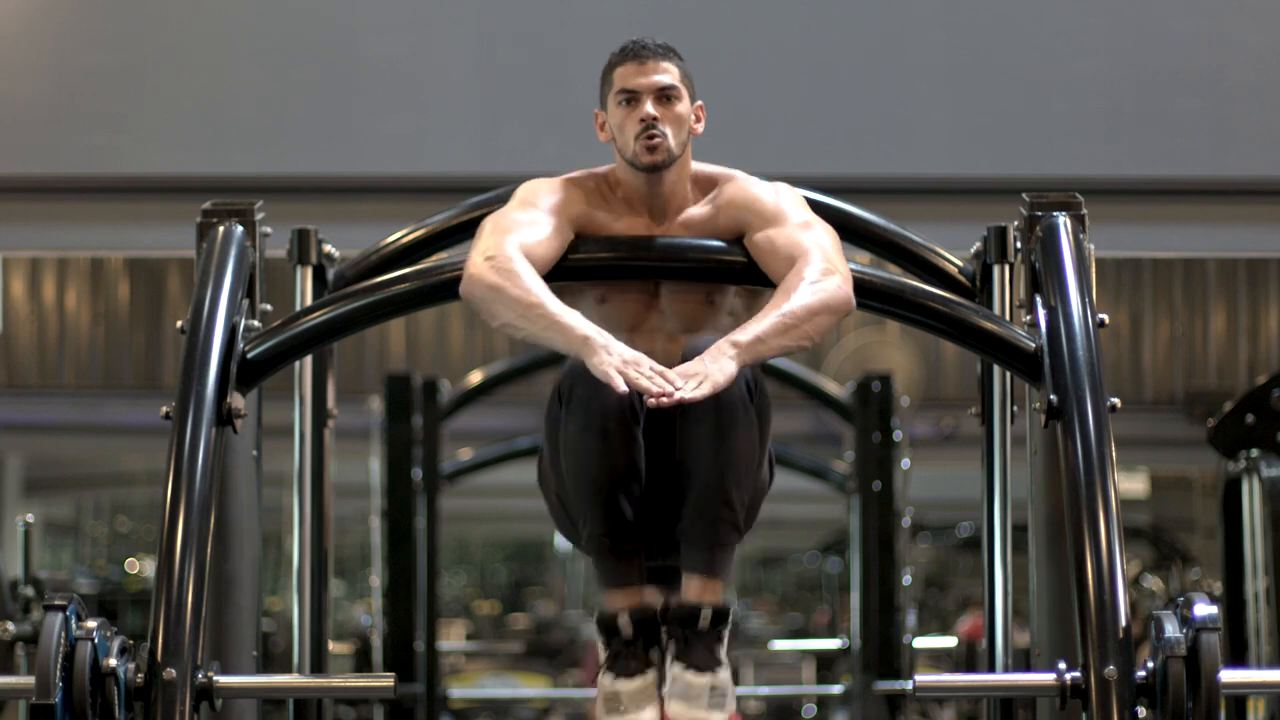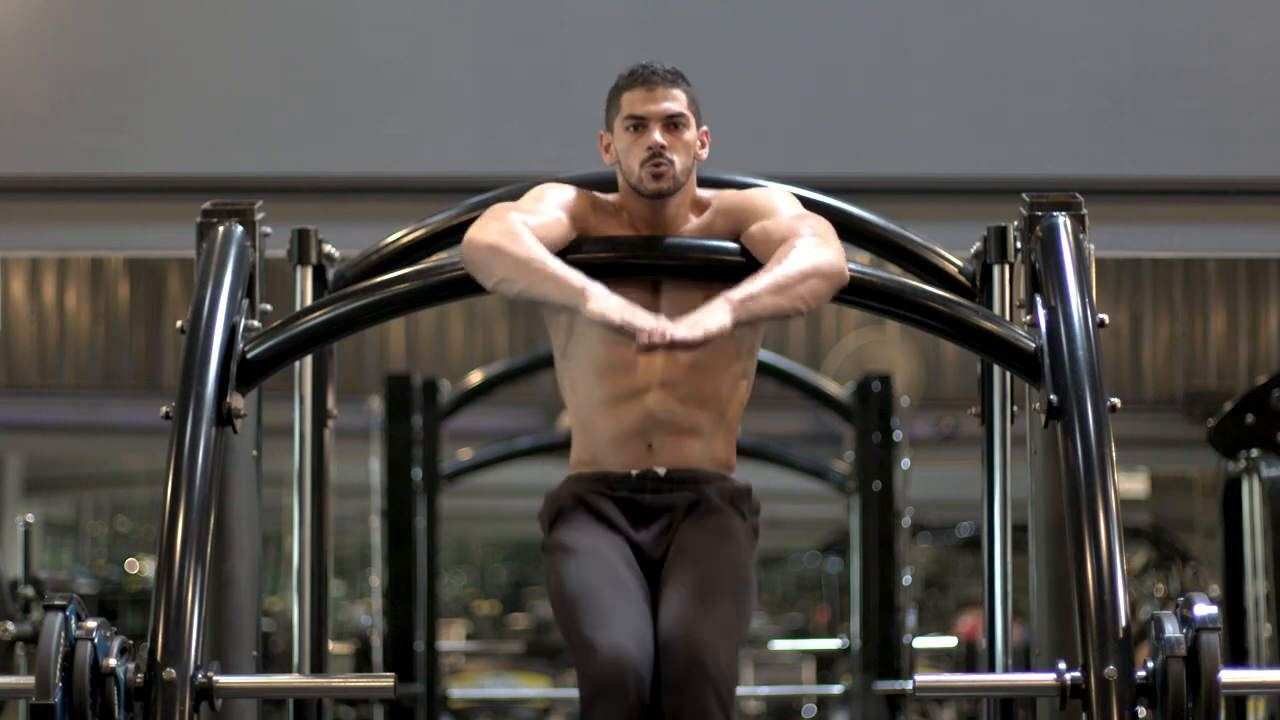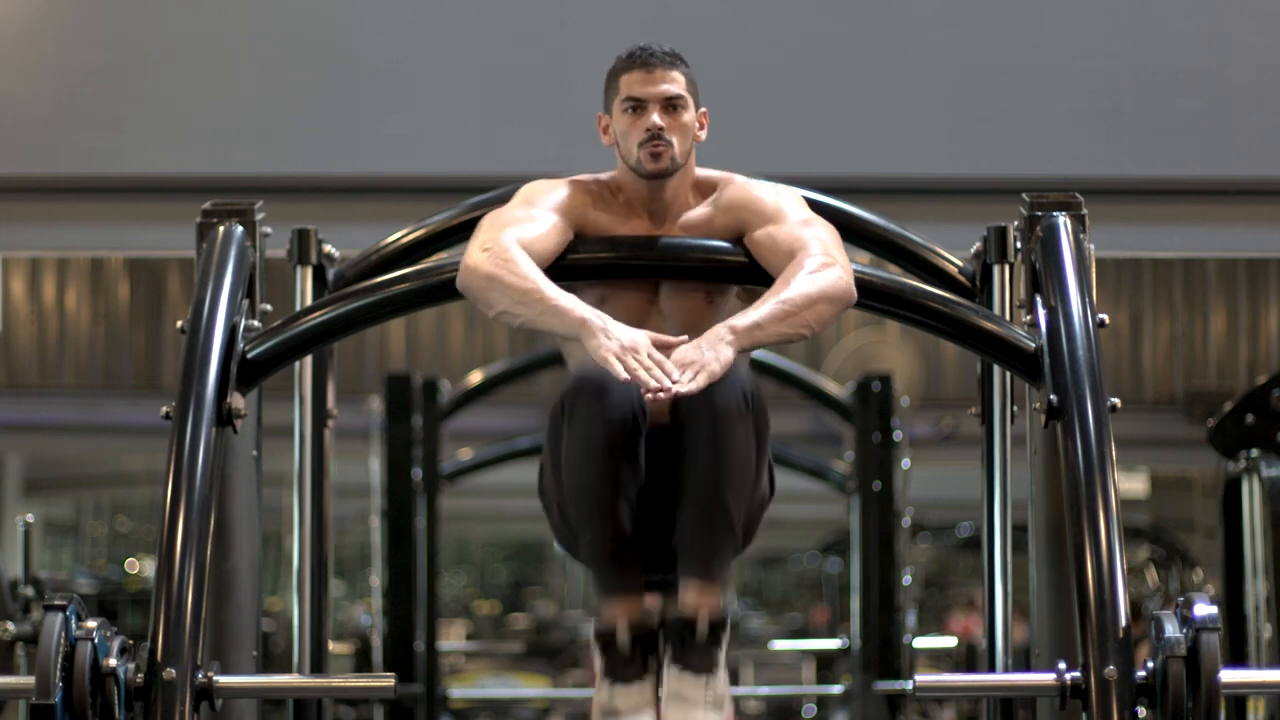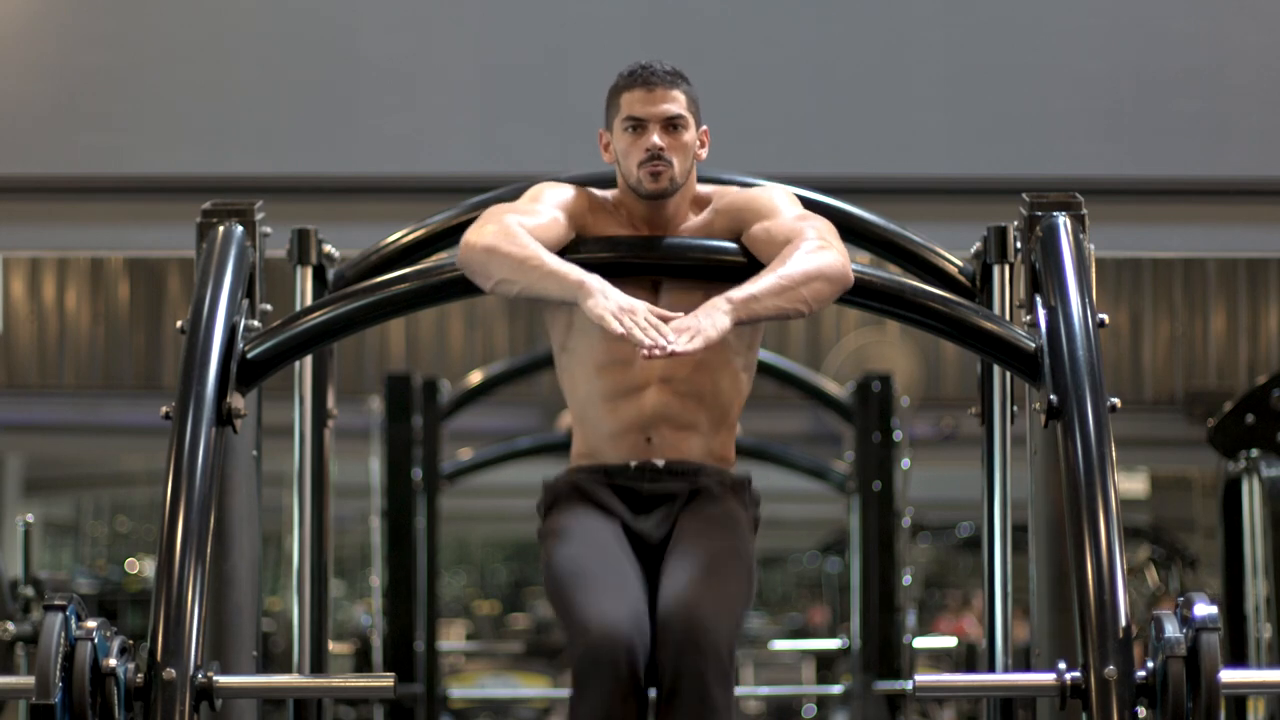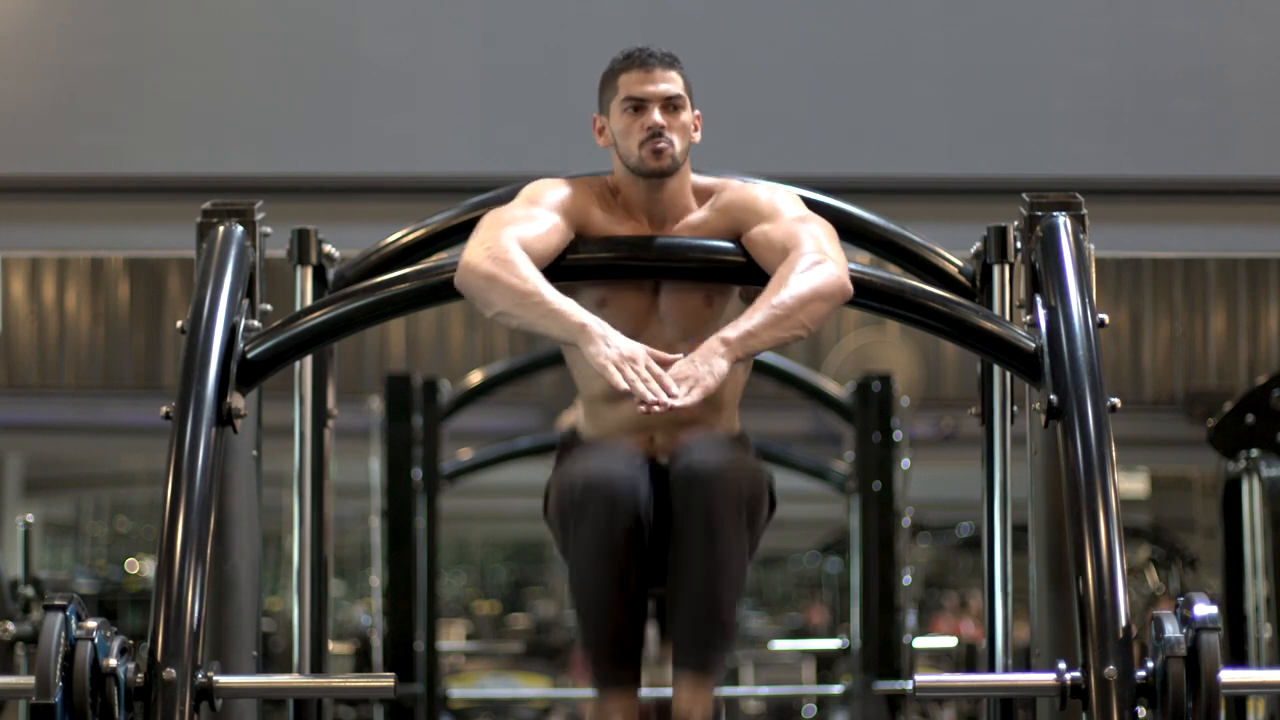
dt=0.5s
person 1, frame 1
left shoulder: (748, 200)
right shoulder: (561, 200)
left elbow: (830, 285)
right elbow: (485, 276)
left wrist: (729, 352)
right wrist: (593, 343)
left hip: (710, 482)
right hip: (599, 492)
left knee: (718, 363)
right knee: (591, 383)
left ankle: (699, 615)
right ankle: (626, 618)
person 1, frame 2
left shoulder: (745, 212)
right shoulder: (570, 212)
left elbow: (825, 261)
right elbow: (484, 244)
left wrist: (724, 311)
right wrist: (593, 296)
left hip: (707, 508)
right hip: (594, 507)
person 1, frame 3
left shoulder: (747, 202)
right shoulder: (564, 201)
left elbow: (832, 279)
right elbow: (481, 267)
left wrist: (726, 338)
right wrist: (593, 327)
left hip: (712, 493)
right hip: (597, 503)
left knee: (728, 386)
right knee: (597, 392)
left ankle: (698, 629)
right ankle: (622, 630)
person 1, frame 4
left shoulder: (743, 210)
right shoulder: (569, 209)
left elbow: (830, 263)
right elbow: (480, 247)
left wrist: (725, 309)
right wrist: (590, 289)
left hip: (706, 500)
right hip: (593, 500)
left knee: (691, 637)
right knee: (607, 643)
person 1, frame 5
left shoulder: (746, 204)
right shoulder: (566, 203)
left elbow: (827, 275)
right elbow: (480, 267)
left wrist: (722, 349)
right wrist: (591, 333)
left hip: (712, 499)
right hip: (603, 499)
left knee: (712, 470)
right knee: (604, 486)
